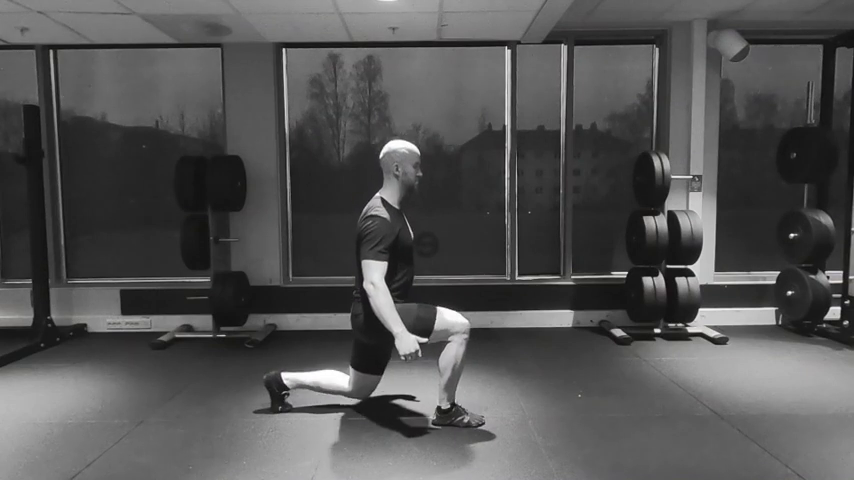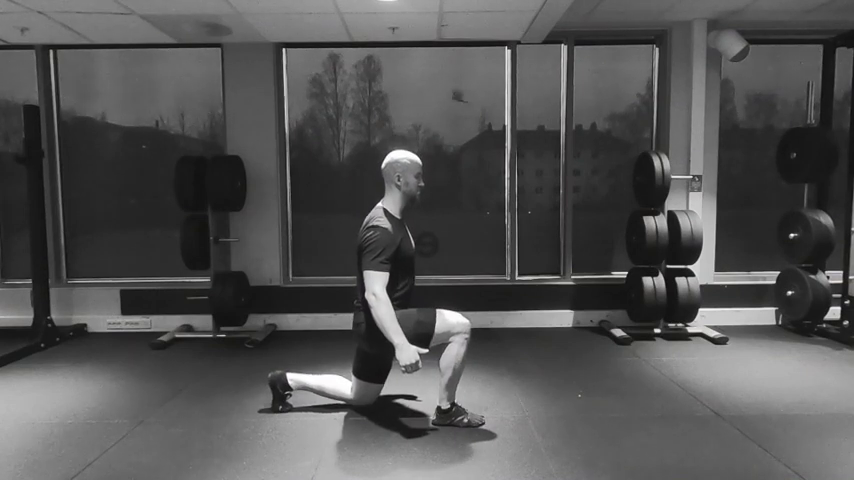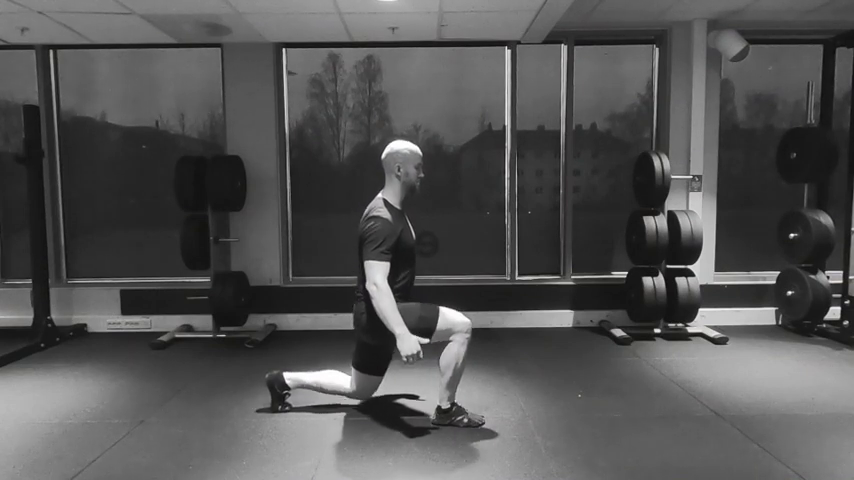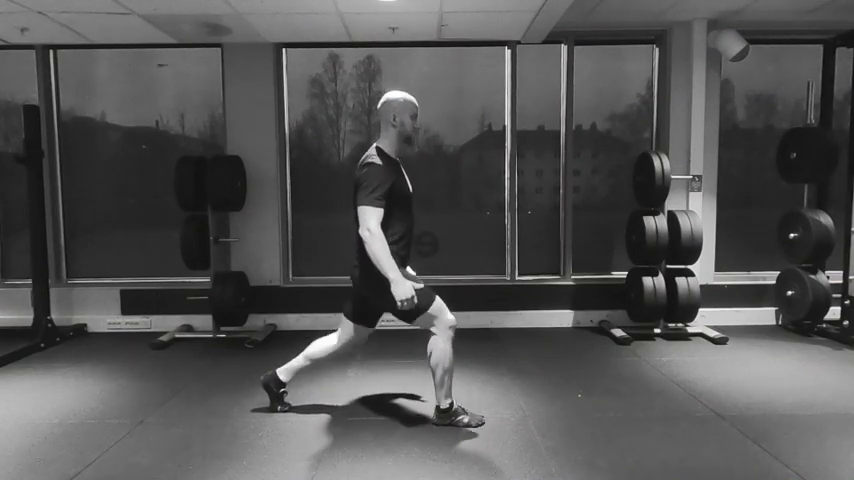
dt=0.4s
person 1, frame 1
left shoulder: (389, 210)
right shoulder: (380, 220)
right elbow: (373, 284)
left wrist: (397, 326)
right wrist: (401, 334)
left hip: (374, 316)
right hip: (380, 315)
left knee: (356, 388)
right knee: (459, 327)
left ankle: (282, 381)
right ankle: (446, 410)
person 1, frame 2
left shoulder: (390, 220)
right shoulder: (381, 230)
right elbow: (374, 295)
left wrist: (397, 337)
right wrist: (401, 344)
left hip: (378, 324)
right hip: (381, 324)
left knee: (359, 396)
right knee: (460, 328)
left ankle: (286, 381)
right ankle: (446, 409)
person 1, frame 3
left shoulder: (391, 211)
right shoulder: (382, 221)
right elbow: (375, 285)
left wrist: (400, 327)
right wrist: (403, 335)
left hip: (378, 316)
right hip: (381, 316)
left knee: (358, 388)
right knee: (461, 327)
left ankle: (284, 380)
right ankle: (446, 410)
person 1, frame 4
left shoulder: (388, 162)
right shoulder: (376, 167)
right elbow: (369, 229)
left wrist: (401, 268)
right wrist: (397, 279)
left hip: (377, 272)
right hip: (380, 273)
left knee: (346, 339)
right knee: (444, 324)
left ankle: (279, 377)
right ankle: (445, 409)
